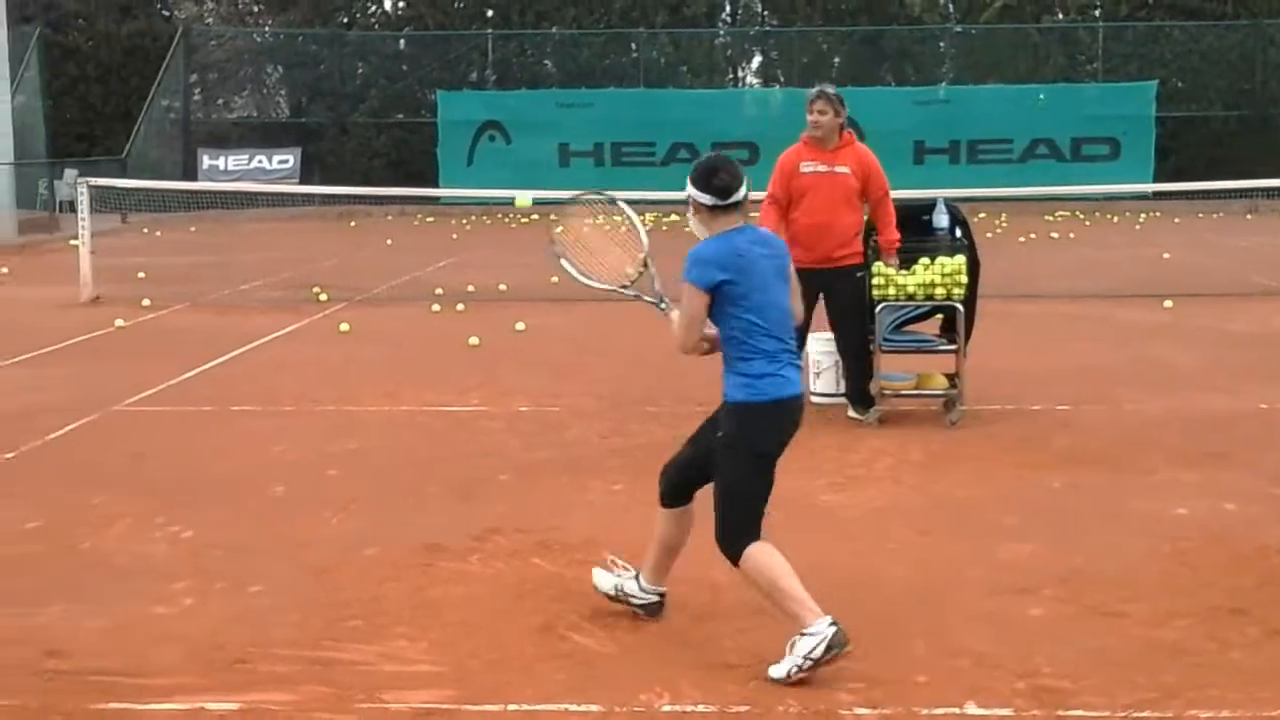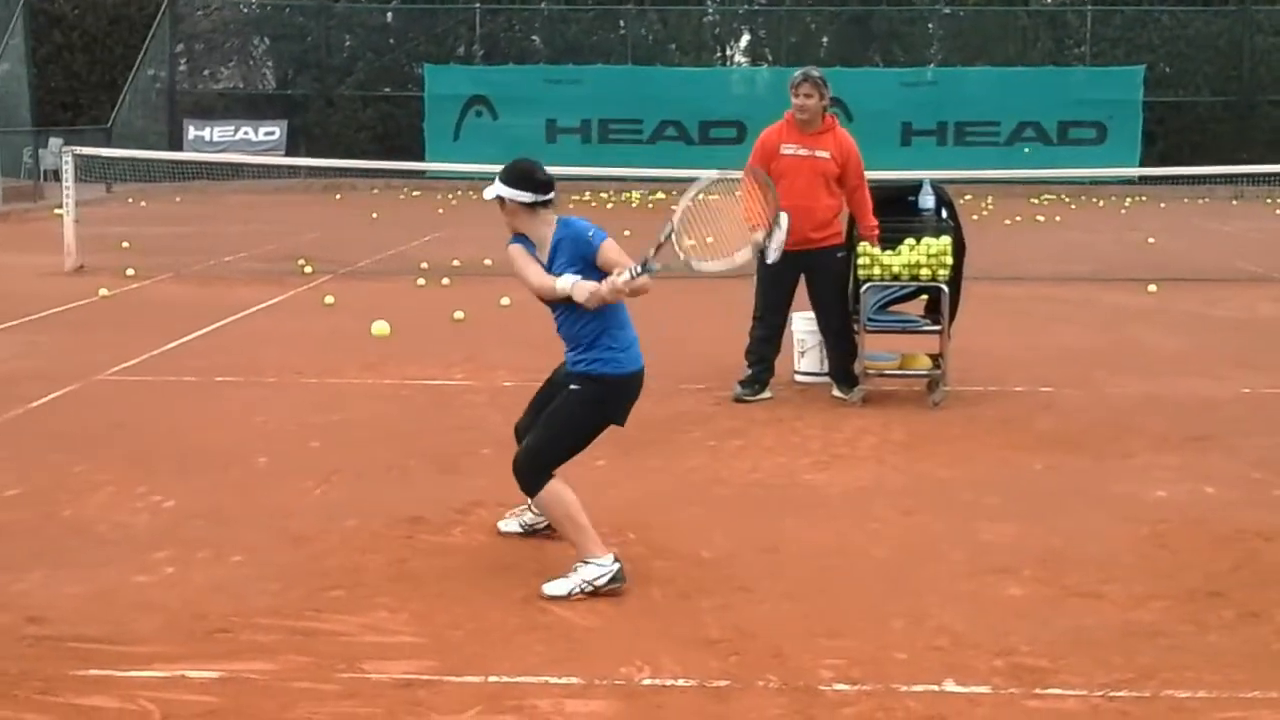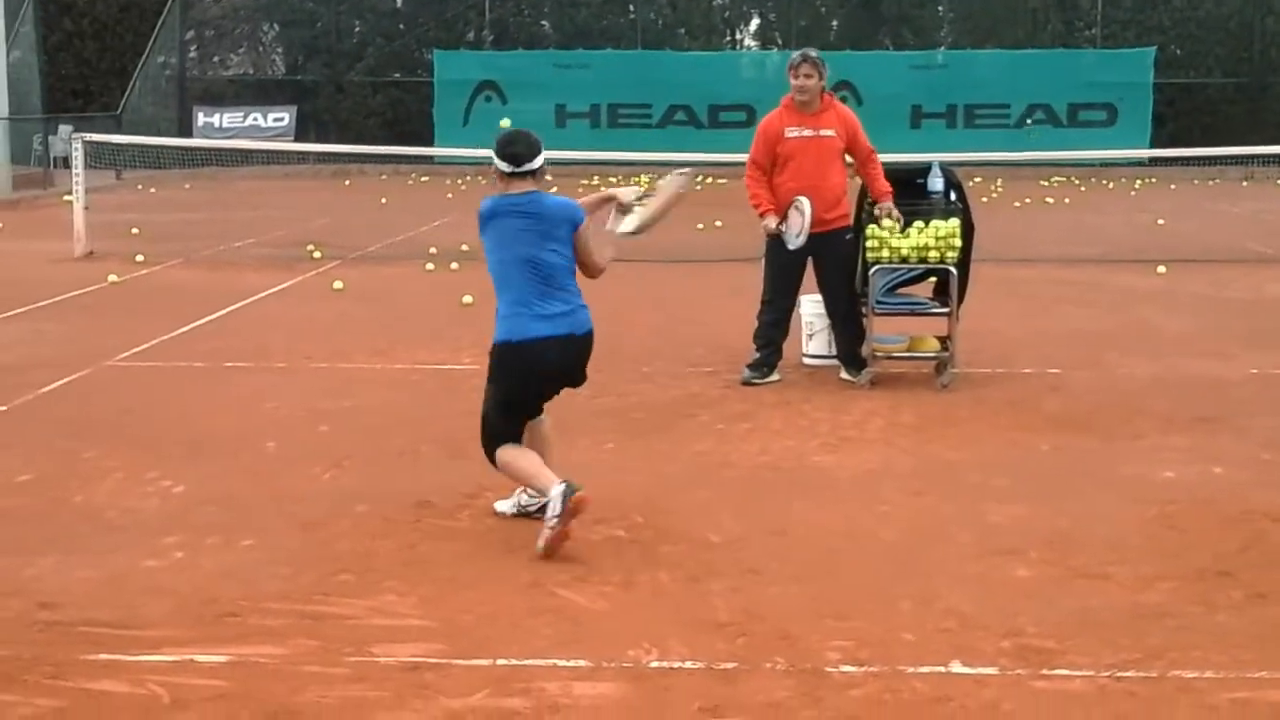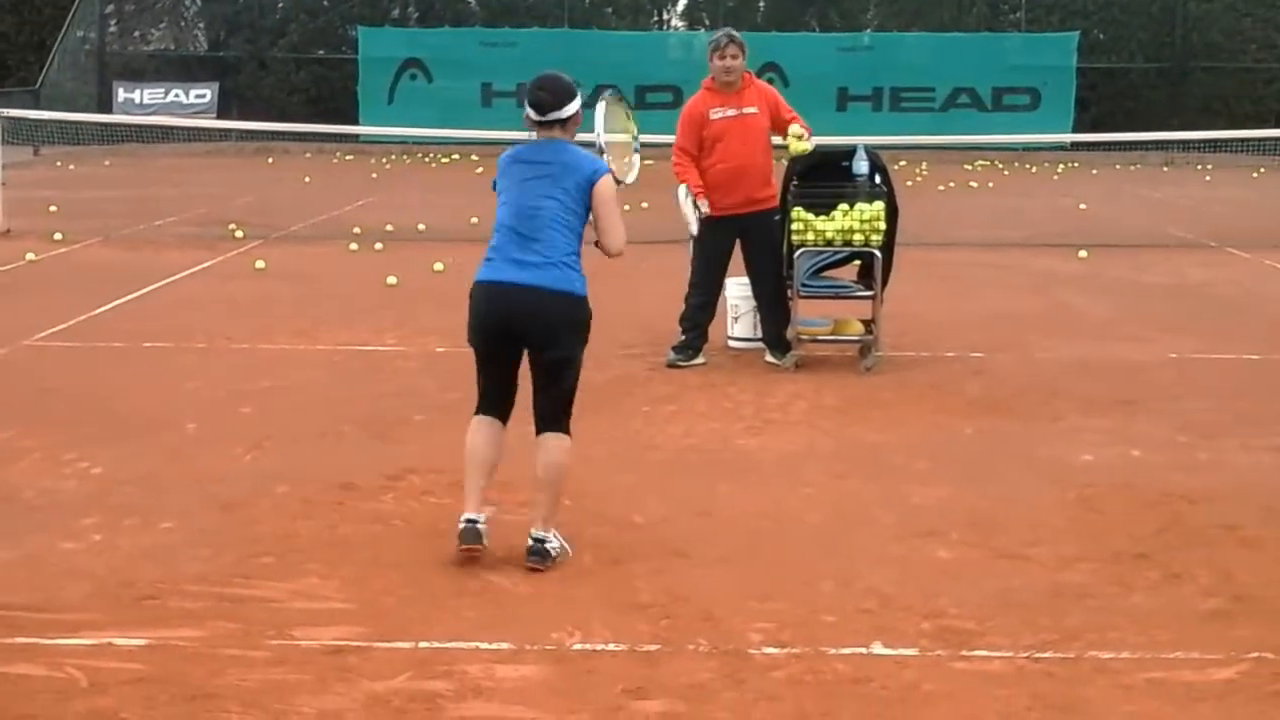
dt=0.5s
person 1, frame 1
left shoulder: (707, 255)
right shoulder: (773, 244)
left elbow: (690, 341)
left wrist: (683, 329)
left hip: (761, 405)
right hip: (772, 397)
left knee: (736, 537)
right knee: (677, 481)
left ankle: (817, 630)
right ankle: (648, 586)
person 1, frame 2
left shoulder: (581, 234)
right shoulder: (520, 245)
left elbow: (641, 279)
right elbow: (540, 284)
left wrist: (616, 285)
right wrist: (576, 286)
left hip: (609, 374)
right hip: (580, 364)
left knee: (530, 465)
right knee: (529, 433)
left ankle: (600, 565)
right ankle: (543, 513)
person 1, frame 3
left shoulder: (487, 212)
right shoulder: (571, 211)
right elbow: (595, 268)
left wrist: (589, 202)
right wrist: (593, 205)
left hip: (519, 344)
right hip: (573, 338)
left knee: (500, 444)
right knee: (528, 406)
left ankle: (559, 492)
right ankle: (534, 496)
person 1, frame 4
left shoulder: (507, 163)
right shoulder: (593, 169)
right elbow: (614, 246)
right wrist: (607, 213)
left hip: (494, 292)
right hip: (557, 300)
left knee: (491, 408)
right knee: (552, 421)
left ankle: (471, 520)
right ankle: (542, 536)
person 2, frame 1
left shoulder: (861, 157)
right shoulder: (791, 157)
left elbow: (881, 204)
right elbow: (774, 204)
left wrist: (889, 248)
left hip: (846, 265)
right hip: (797, 265)
left knee: (853, 338)
left ankle: (861, 401)
person 2, frame 2
left shoulder: (842, 141)
right shoulder: (771, 137)
left elbow: (857, 191)
left wrist: (870, 235)
left hip: (827, 246)
right hip: (778, 246)
left knee: (835, 318)
right knee: (768, 318)
left ankle: (844, 380)
right ankle: (757, 380)
person 2, frame 3
left shoulder: (843, 117)
right shoulder: (773, 123)
left elbow: (867, 159)
right elbow: (756, 171)
left wrist: (883, 196)
right wrist: (766, 211)
left hip: (834, 227)
left knee: (842, 300)
right knee: (776, 301)
left ankle: (852, 362)
right ankle: (764, 363)
person 2, frame 4
left shoulder: (765, 94)
right shoulder: (697, 105)
left elbow: (790, 121)
right elbow: (683, 156)
left wrist: (799, 131)
right wrist: (697, 194)
left hip: (762, 207)
right hip: (715, 211)
left knee: (770, 281)
right knee: (704, 283)
left ankle: (777, 345)
right ankle: (690, 345)
